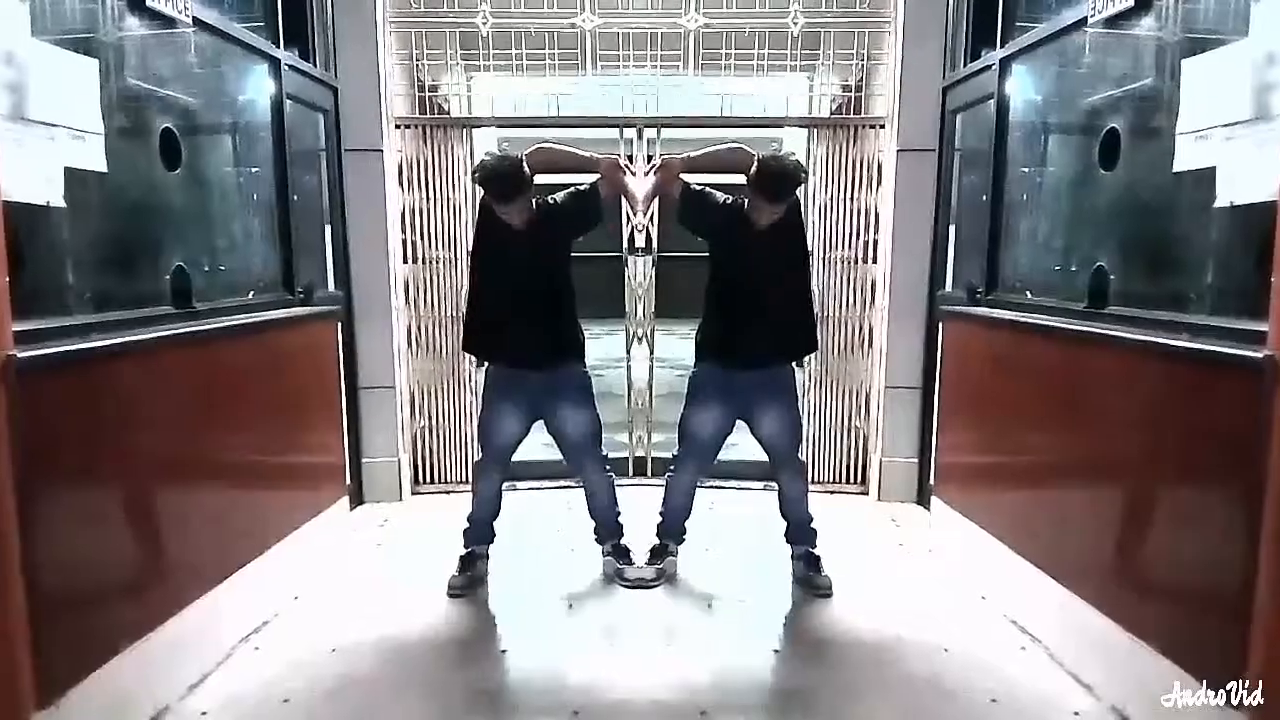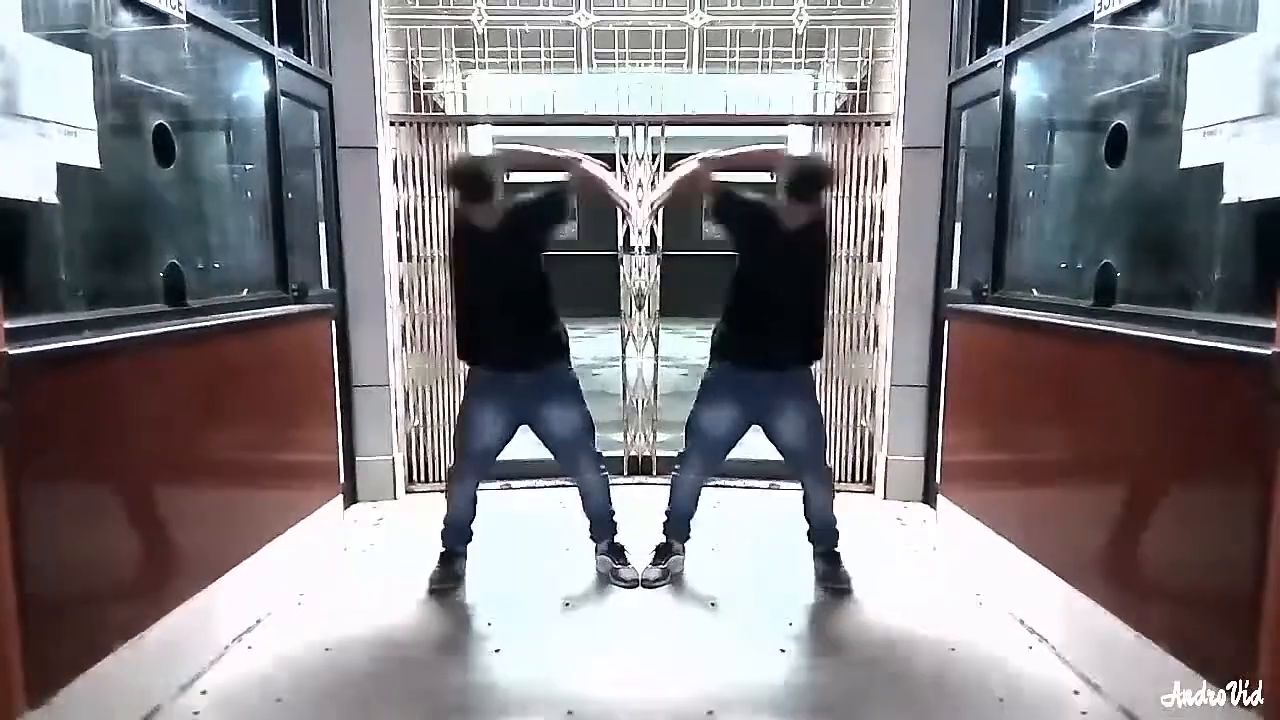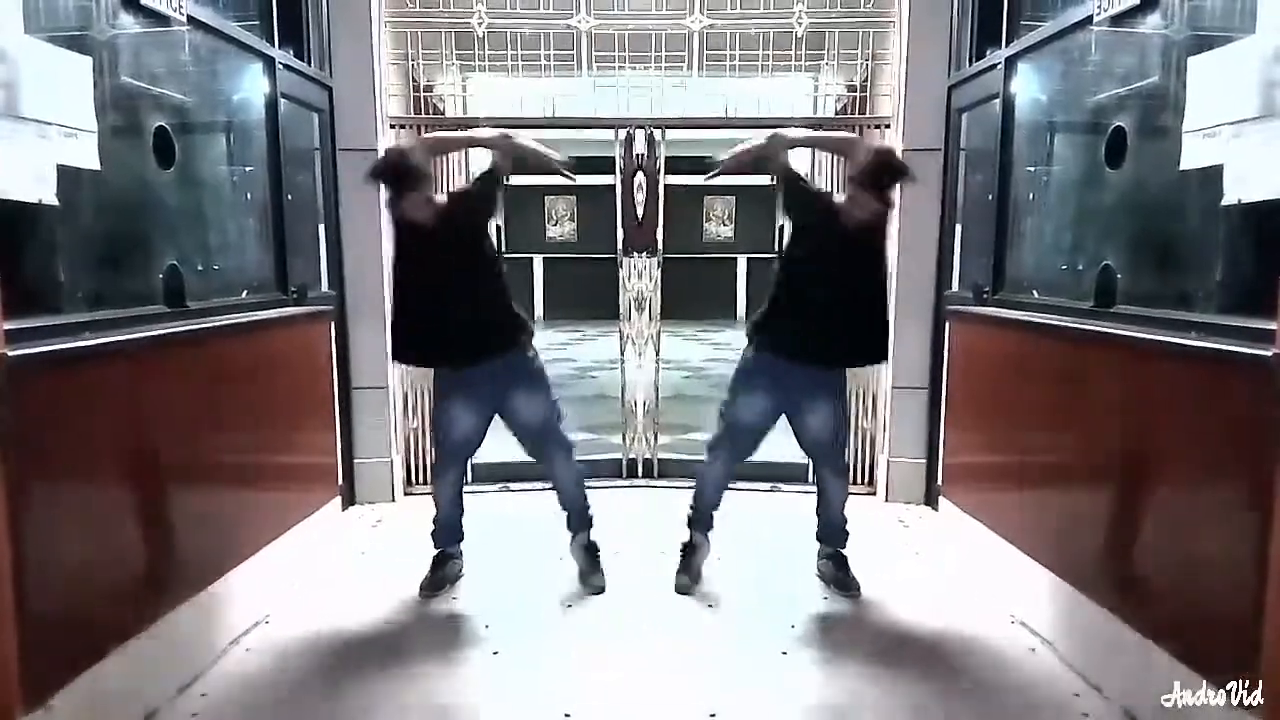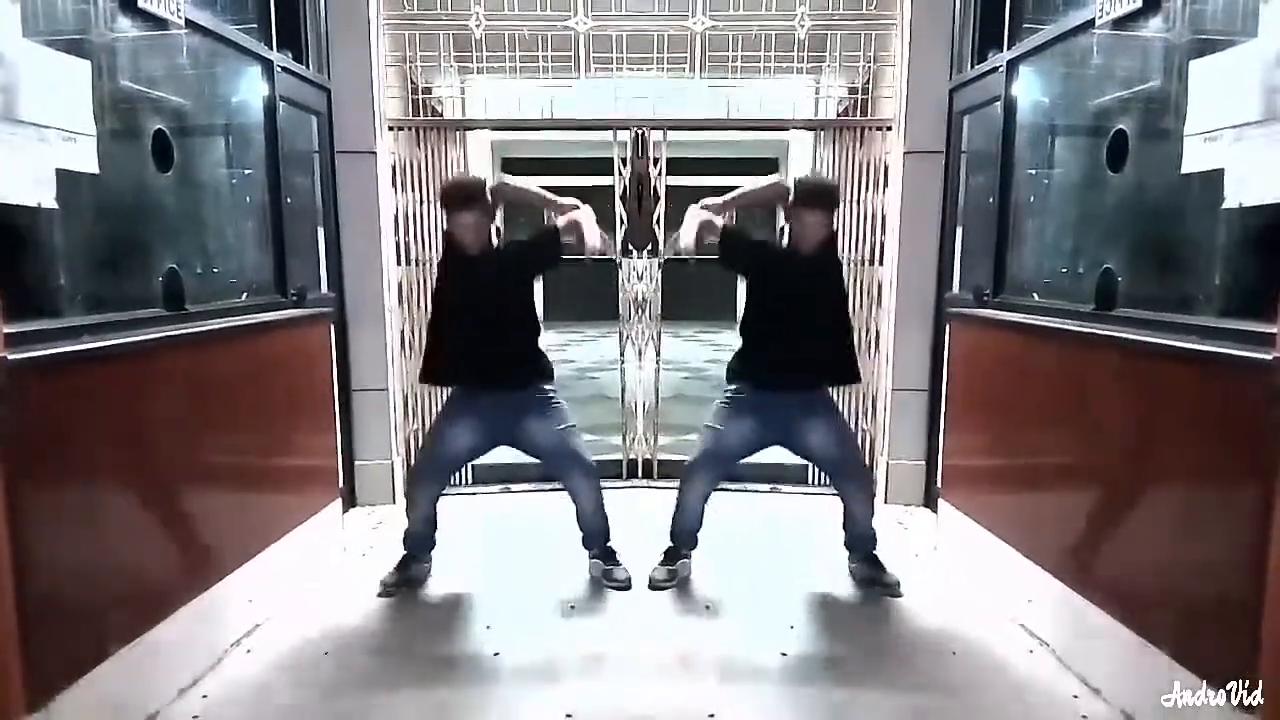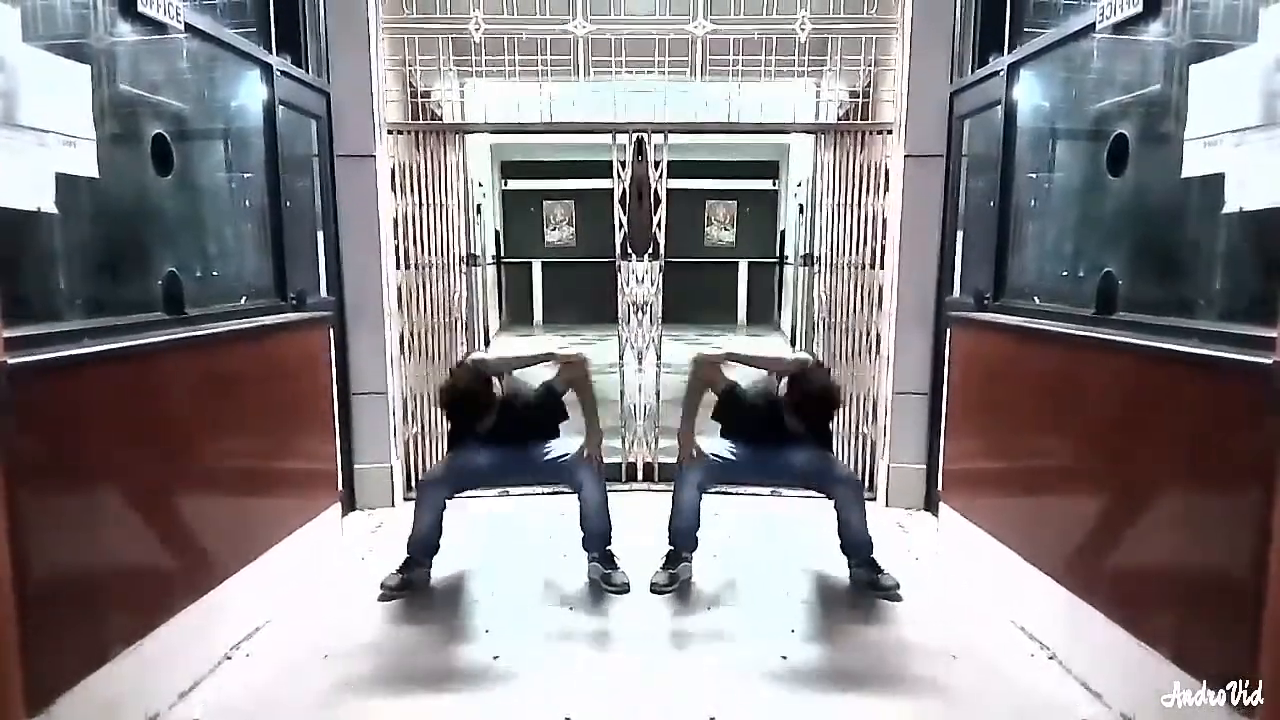
dt=1s
person 1, frame 1
left shoulder: (557, 214)
right shoulder: (488, 214)
left elbow: (611, 185)
right elbow: (534, 155)
left wrist: (605, 167)
right wrist: (595, 162)
left hip: (564, 370)
right hip: (507, 373)
left knee: (592, 464)
right knee: (491, 466)
left ankle: (613, 546)
right ankle: (475, 553)
person 1, frame 2
left shoulder: (524, 217)
right shoulder: (463, 225)
left hip: (548, 371)
right hip: (491, 377)
left knee: (586, 465)
right knee: (466, 470)
left ankle: (606, 546)
right ankle: (452, 553)
person 1, frame 3
left shoulder: (467, 206)
right shoulder: (402, 222)
left elbow: (503, 147)
right elbow: (421, 150)
left hip: (512, 357)
right hip: (456, 370)
left knee: (556, 450)
right knee: (448, 466)
left ankle: (581, 538)
right ankle: (448, 553)
person 1, frame 4
left shoulder: (516, 258)
right shoulder: (451, 257)
left elbow: (576, 214)
left wrist: (589, 227)
right wrist: (541, 201)
left hip: (530, 397)
right hip: (470, 402)
left knee: (580, 470)
right knee: (423, 477)
left ankle: (600, 552)
right ankle: (416, 557)
person 1, frame 5
left shoulder: (529, 406)
right shoulder: (462, 396)
left elbow: (576, 365)
right elbow: (474, 362)
left wrist: (593, 431)
right wrist: (546, 358)
left hip: (536, 451)
right hip: (480, 456)
left knee: (589, 470)
right knee: (432, 484)
left ankle: (599, 557)
right ankle: (417, 563)
person 2, frame 1
left shoulder: (792, 214)
right shoulder: (722, 214)
left elbow: (747, 156)
right elbow: (668, 179)
left wrist: (682, 163)
right wrist: (670, 169)
left hip: (772, 373)
right hip: (715, 370)
left knee: (789, 467)
right knee: (687, 465)
left ankle: (803, 553)
right ankle: (666, 546)
person 2, frame 2
left shoulder: (818, 225)
right shoulder: (755, 217)
right elbow: (703, 175)
left hip: (789, 377)
right hip: (732, 370)
left knee: (814, 470)
right knee: (694, 464)
left ankle: (827, 552)
right ankle: (673, 546)
person 2, frame 3
left shoulder: (878, 225)
right shoulder: (812, 206)
left elbow: (863, 152)
right elbow: (777, 148)
left hip: (823, 370)
right hip: (767, 357)
left knee: (831, 466)
right knee: (724, 450)
left ankle: (831, 553)
right ankle: (698, 538)
person 2, frame 4
left shoulder: (828, 257)
right shoulder: (762, 257)
right elbow: (704, 214)
left wrist: (730, 203)
right wrist: (690, 227)
left hip: (810, 402)
right hip: (751, 398)
left knee: (856, 477)
right knee: (701, 470)
left ankle: (863, 557)
right ankle: (680, 551)
person 2, frame 5
left shoulder: (816, 393)
right shoulder: (751, 406)
left elbow: (803, 364)
right elbow: (704, 365)
left wrist: (733, 358)
right wrist: (686, 429)
left hip: (799, 456)
right hip: (744, 452)
left knee: (848, 484)
right knee: (690, 471)
left ankle: (862, 563)
right ankle: (680, 556)
